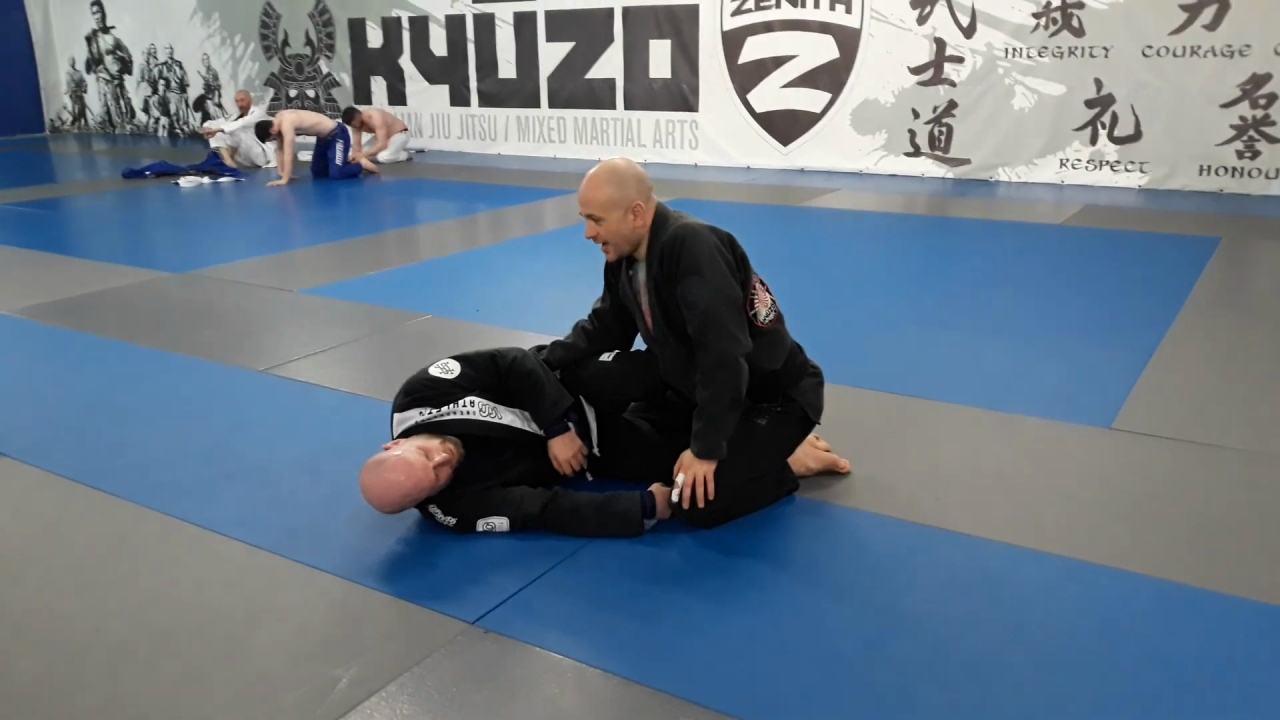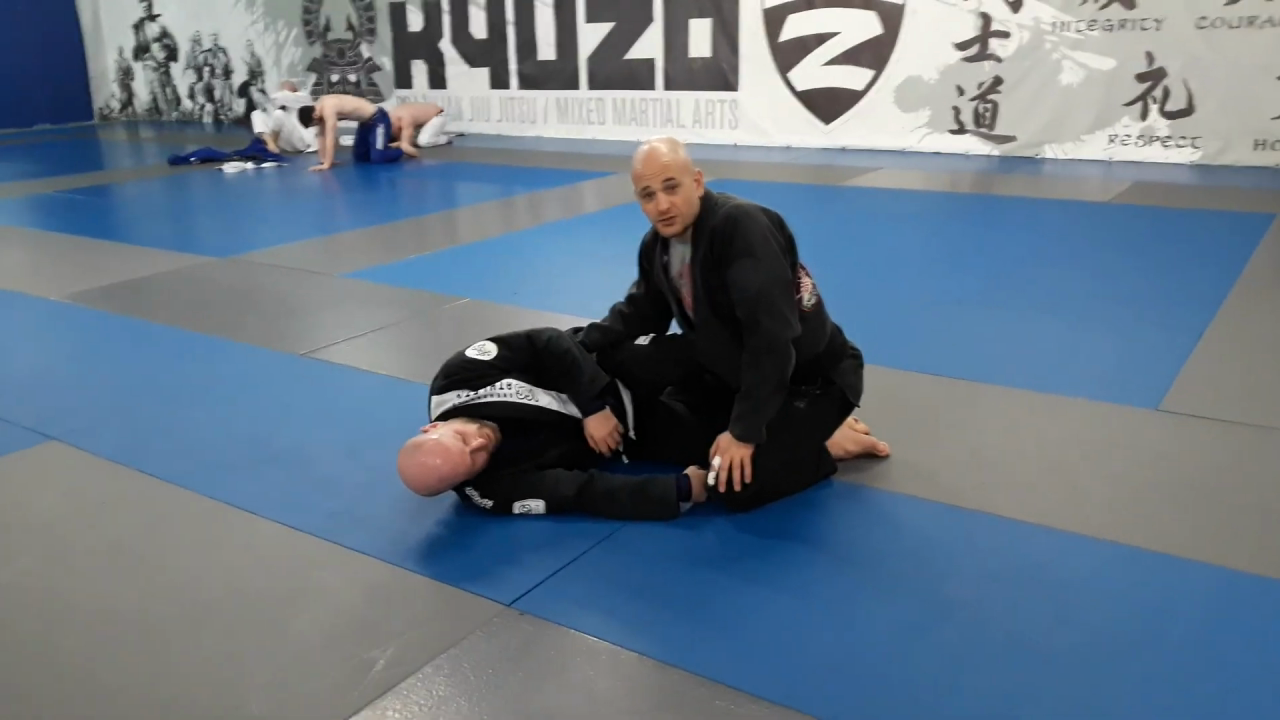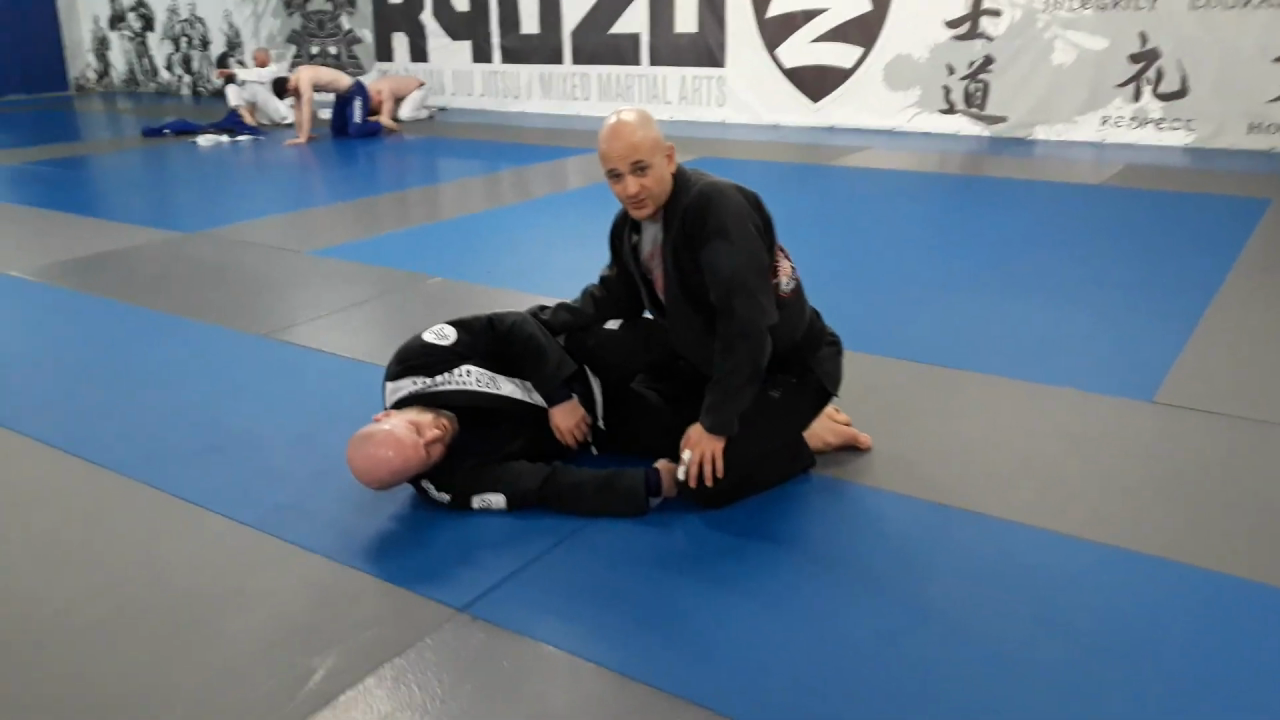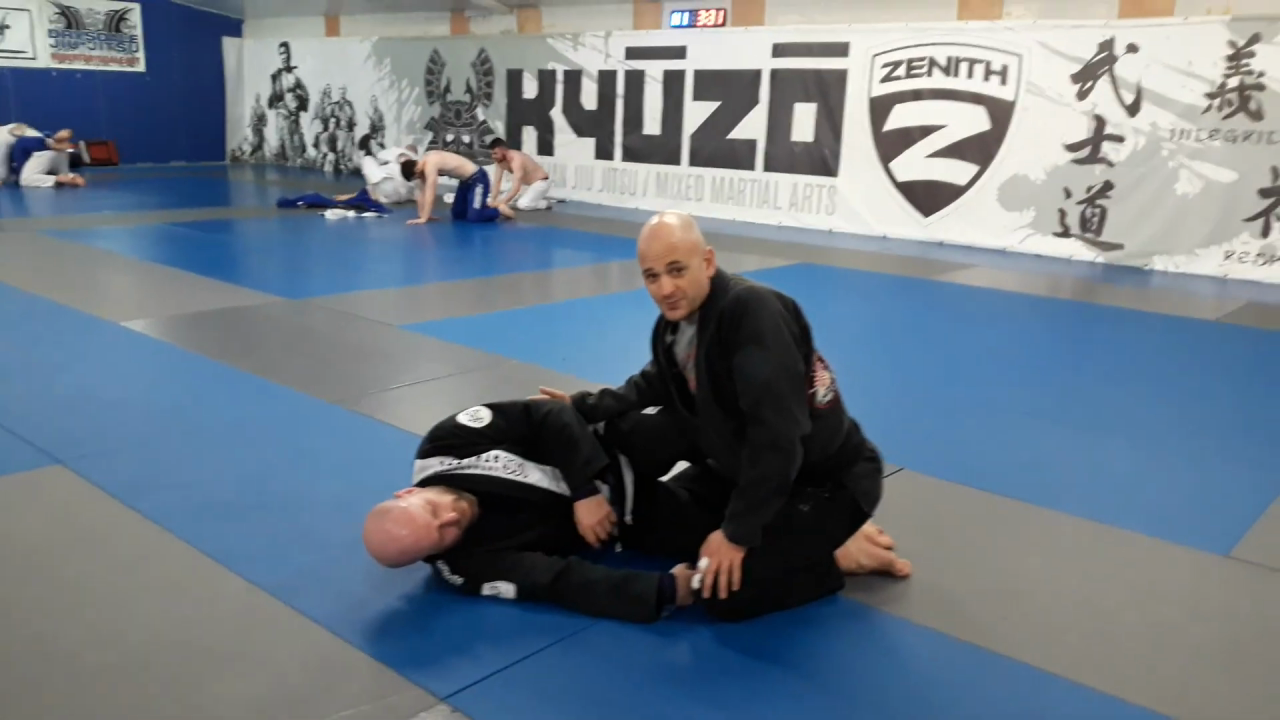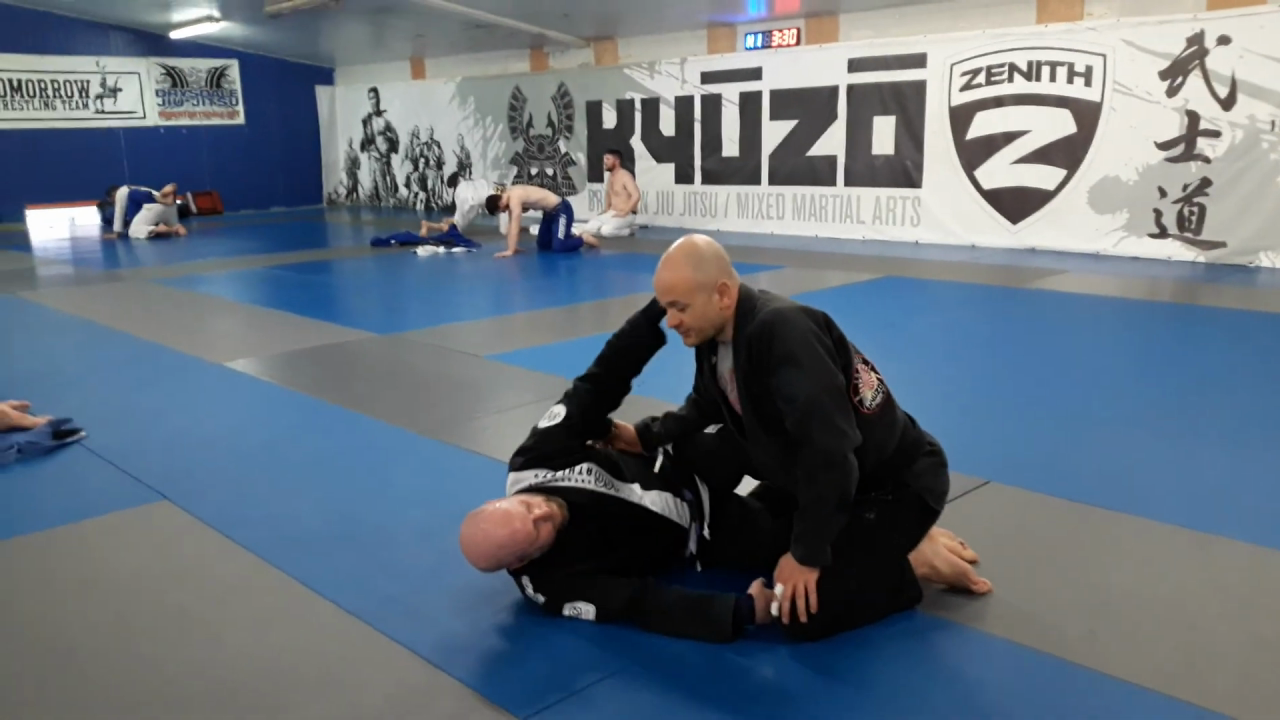
dt=1s
person 1, frame 1
left shoulder: (422, 393)
right shoulder: (460, 508)
left elbow: (512, 364)
right elbow: (550, 511)
left wrist: (556, 425)
right wrist: (652, 506)
left hip: (574, 388)
right hip: (593, 447)
person 1, frame 2
left shoulder: (458, 376)
right shoulder: (495, 490)
left elbow: (548, 344)
right elbow: (588, 493)
left wrist: (594, 405)
right wrist: (686, 488)
person 1, frame 3
left shoulder: (415, 361)
right shoulder: (454, 484)
left elbow: (510, 327)
right elbow: (554, 488)
left wrist: (558, 395)
right wrist: (656, 482)
person 1, frame 4
left shoulder: (444, 445)
right shoulder: (472, 569)
left elbow: (545, 418)
right elbow: (559, 584)
left wrist: (584, 491)
right wrist: (672, 590)
left hip: (612, 450)
right hip: (625, 519)
person 1, frame 5
left shoulder: (540, 458)
right shoulder: (556, 586)
left elbow: (598, 385)
right elbow: (644, 606)
left wrist: (660, 310)
right wrist: (748, 611)
left hip: (681, 467)
right hip: (699, 534)
right ankle: (907, 562)
person 2, frame 1
left shoulder: (694, 249)
right shoulder: (623, 257)
left elbow: (723, 356)
right elbow: (605, 328)
left wrist: (705, 448)
right wrist: (541, 360)
left hip: (771, 394)
left knee: (698, 505)
left ankle: (794, 458)
person 2, frame 2
left shoulder: (743, 228)
right shoulder: (657, 243)
left elbow: (772, 339)
right elbow: (640, 312)
left wrist: (744, 431)
right wrist: (579, 344)
left hip: (808, 375)
right hip: (729, 364)
left knee: (738, 489)
left ankle: (829, 440)
person 2, frame 3
left shoulder: (718, 208)
right shoulder: (630, 222)
left elbow: (747, 325)
right elbow: (615, 297)
left wrist: (716, 422)
right wrist: (541, 321)
left hip: (787, 362)
right hip: (707, 352)
left knee: (711, 483)
left ankle: (808, 433)
person 2, frame 4
left shoulder: (754, 313)
right shoulder: (673, 323)
left elbow: (776, 436)
right elbow: (656, 386)
left wrist: (738, 533)
right wrist: (583, 406)
left hip: (828, 479)
right hip: (750, 468)
left knee: (729, 593)
left ankle: (844, 552)
right ankle: (808, 532)
person 2, frame 5
left shoulder: (784, 332)
right shoulder: (716, 334)
left elbow: (828, 450)
right elbow: (707, 406)
left wrist: (806, 553)
right wrist: (646, 436)
left hip: (894, 482)
right hip: (826, 478)
left knee: (805, 614)
left ankle: (917, 564)
right ankle: (878, 542)
